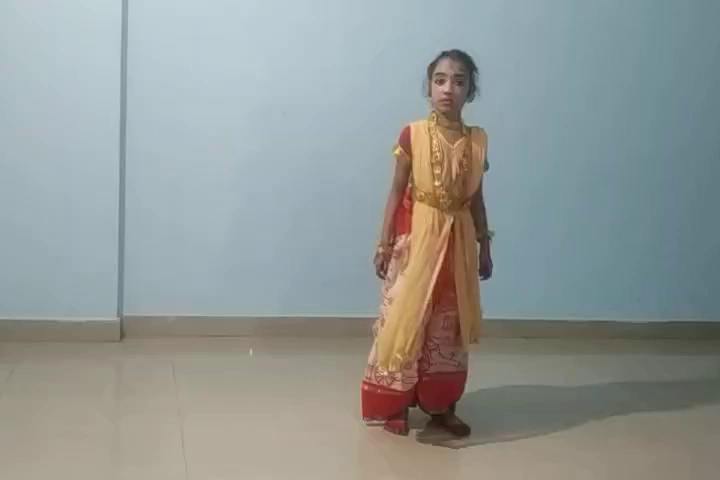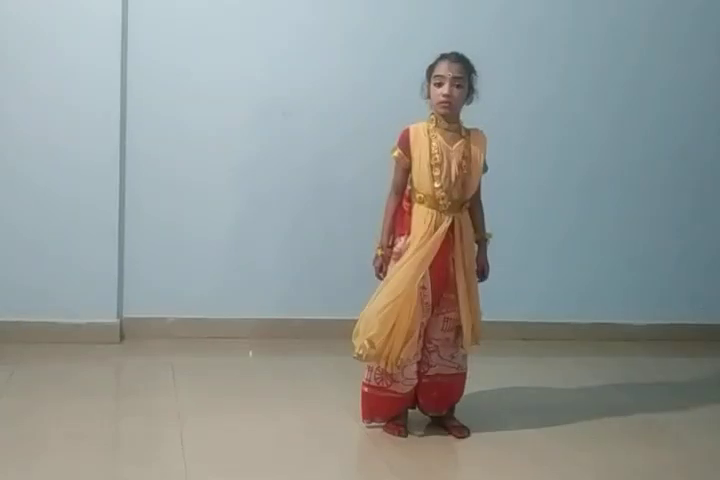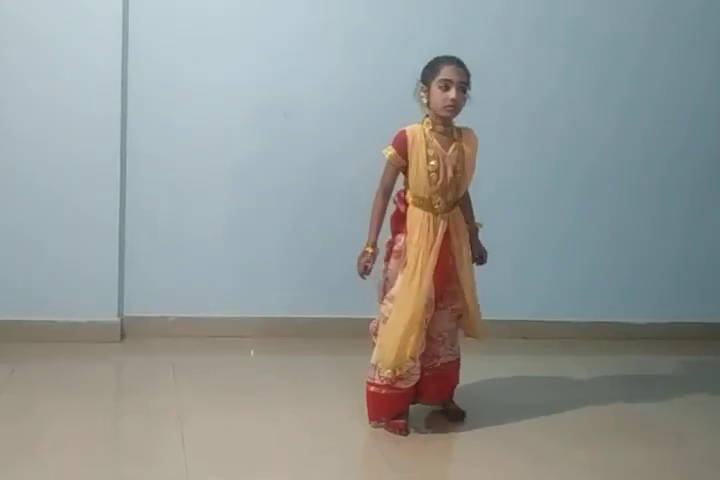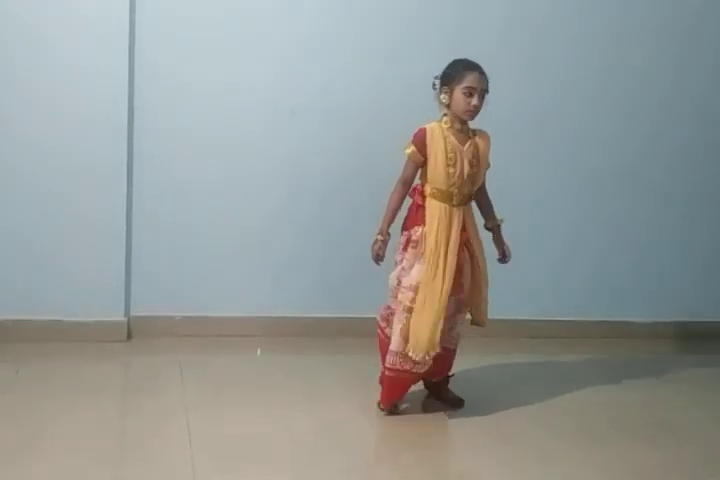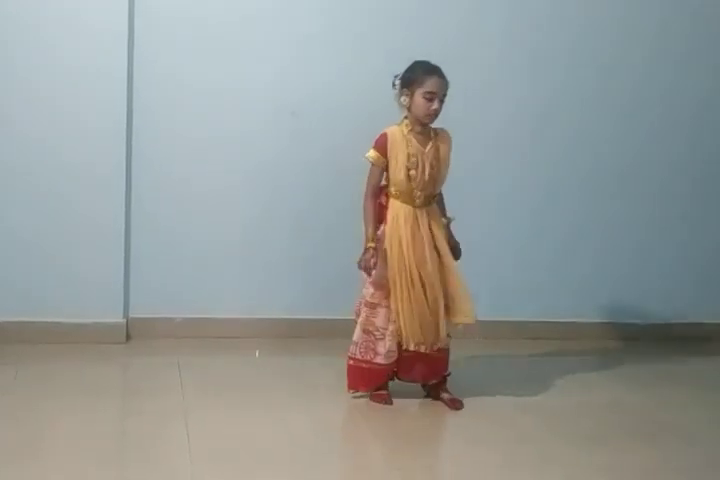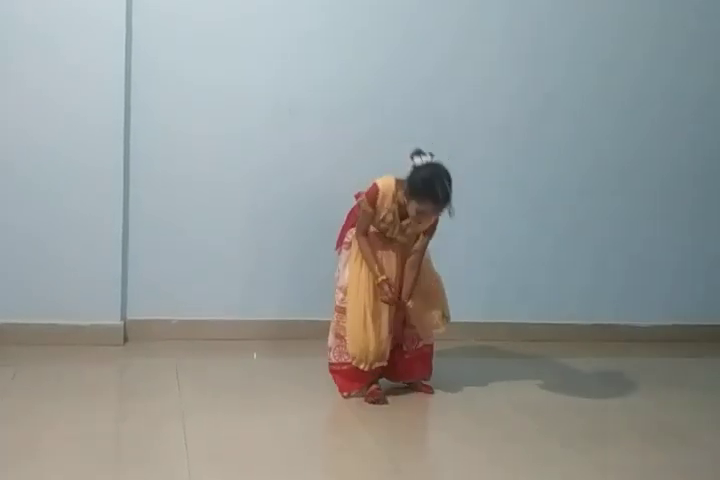
dt=0.5s
person 1, frame 1
left shoulder: (477, 140)
right shoulder: (412, 134)
left elbow: (475, 197)
right elbow: (397, 191)
left wrist: (484, 246)
right wrist: (384, 244)
left hip: (457, 239)
right hip: (415, 236)
left knee: (449, 326)
right knee: (405, 319)
left ankle: (442, 405)
right ankle: (394, 405)
person 1, frame 2
left shoulder: (476, 142)
right shoulder: (412, 137)
left elbow: (474, 199)
right elbow: (396, 193)
left wrist: (481, 247)
right wrist: (384, 246)
left hip: (456, 241)
right hip: (415, 237)
left knee: (449, 329)
right knee: (404, 322)
left ankle: (442, 408)
right ankle: (394, 407)
person 1, frame 3
left shoulder: (467, 141)
right shoulder: (407, 138)
right elbow: (384, 191)
left wrist: (473, 236)
right wrist: (371, 244)
left hip: (450, 237)
right hip: (412, 237)
left knee: (445, 321)
right knee: (403, 319)
left ankle: (440, 393)
right ankle: (394, 406)
person 1, frame 4
left shoulder: (481, 141)
right shoulder: (427, 136)
right elbow: (403, 184)
left wrist: (497, 232)
right wrist: (383, 231)
left hip: (461, 229)
right hip: (426, 227)
left knee: (451, 309)
right knee: (413, 305)
left ankle: (436, 379)
right ankle: (394, 387)
person 1, frame 5
left shoulder: (443, 140)
right shoulder: (388, 140)
right elbow: (371, 193)
left wrist: (447, 232)
right wrist: (370, 242)
left hip: (429, 228)
right hip: (394, 227)
left knee: (437, 302)
right knee: (384, 303)
left ankle: (434, 381)
right ankle: (376, 380)
person 1, frame 6
left shoulder: (429, 212)
right shoulder: (381, 191)
left elbow: (416, 255)
right elbow: (361, 233)
left wrist: (405, 298)
right wrist: (380, 278)
left hip: (402, 247)
right hip: (365, 238)
left knee: (424, 305)
right knee: (358, 306)
left ankle: (411, 372)
right ankle: (364, 378)
